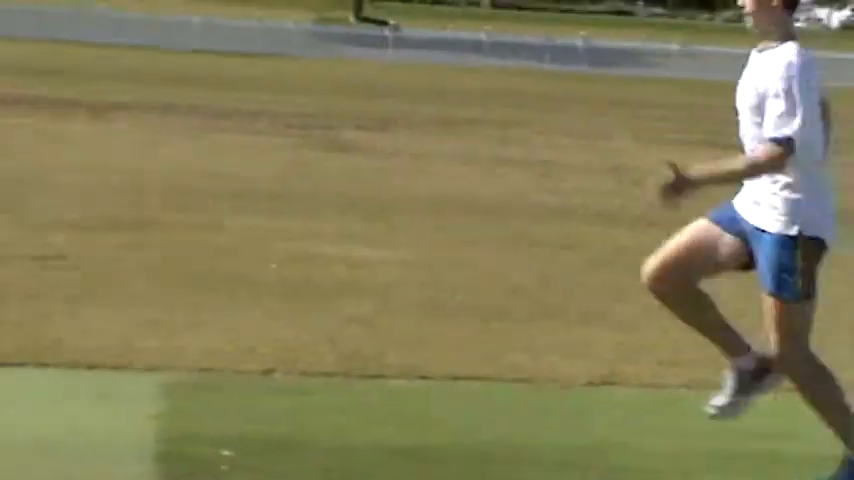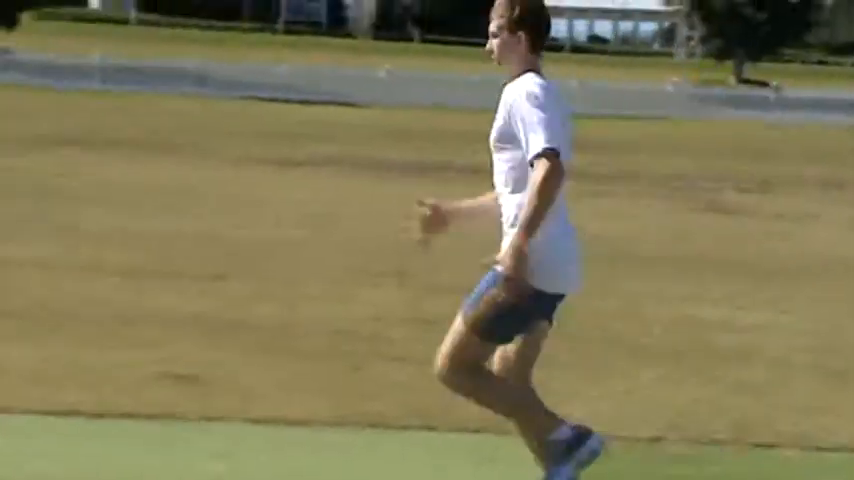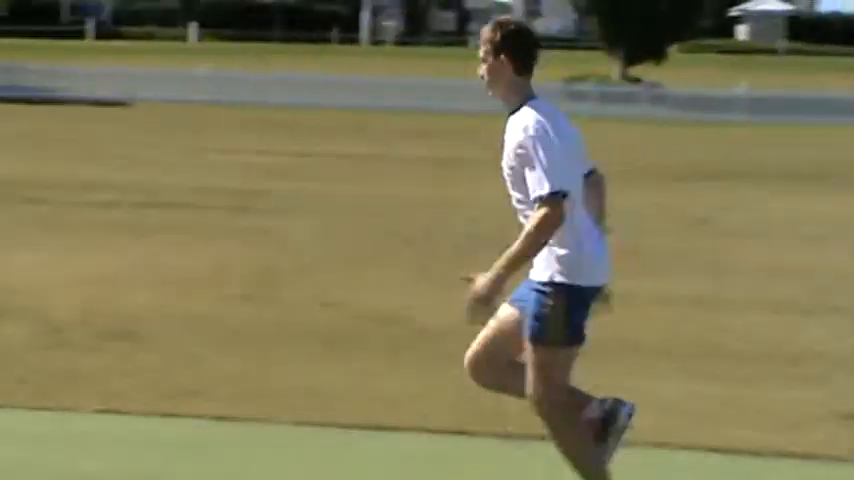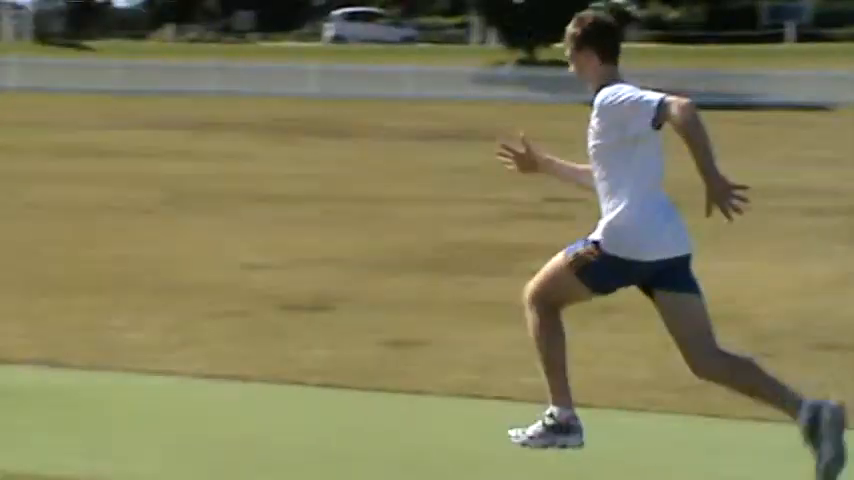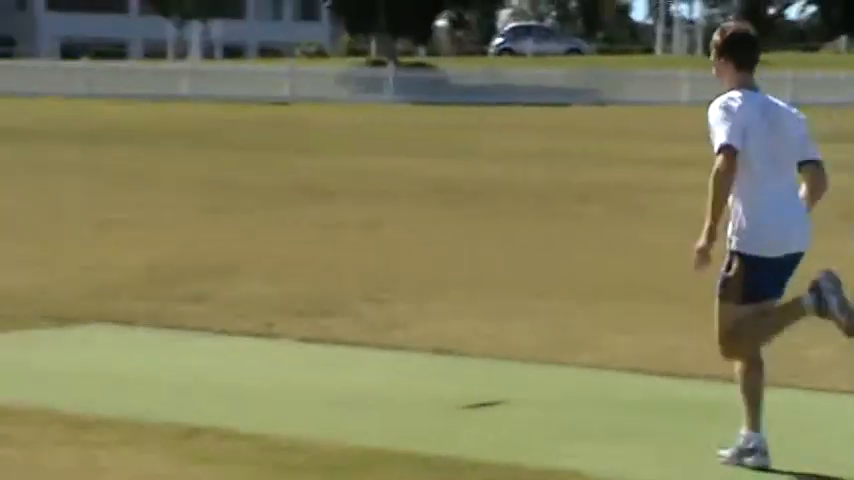
dt=0.4s
person 1, frame 1
left shoulder: (788, 65)
right shoulder: (766, 57)
left elbow: (780, 154)
left wrist: (698, 178)
left hip: (789, 221)
right hip: (752, 208)
left knee: (792, 357)
right knee: (658, 276)
right ankle: (747, 364)
person 1, frame 2
left shoulder: (525, 94)
right shoulder: (544, 95)
left elbow: (551, 171)
left wrist: (517, 246)
right wrist: (453, 212)
left hip: (531, 263)
right hip: (551, 266)
left knee: (453, 370)
right knee: (508, 384)
left ankle: (566, 437)
person 1, frame 3
left shoulder: (529, 128)
right shoulder: (551, 120)
left elbow: (552, 214)
right elbow: (593, 186)
left wrist: (495, 277)
left hip: (564, 274)
right hip: (565, 271)
left knee: (549, 401)
right knee: (480, 366)
right ankle: (601, 412)
person 1, frame 4
left shoulder: (612, 100)
right shoulder: (630, 101)
left elbow: (684, 107)
left wrist: (713, 177)
right wrist: (542, 164)
left hip: (621, 244)
right hip: (663, 245)
left knee: (537, 298)
right knee: (704, 362)
left ankle: (563, 417)
right ankle: (809, 414)
person 1, frame 5
left shoulder: (725, 106)
right shoulder: (786, 113)
left elbow: (725, 163)
right elbow: (817, 182)
left wrist: (708, 232)
left hip: (756, 242)
right hip: (790, 239)
left knee: (733, 343)
right knee: (741, 342)
left ankle: (814, 300)
right ankle: (753, 439)
